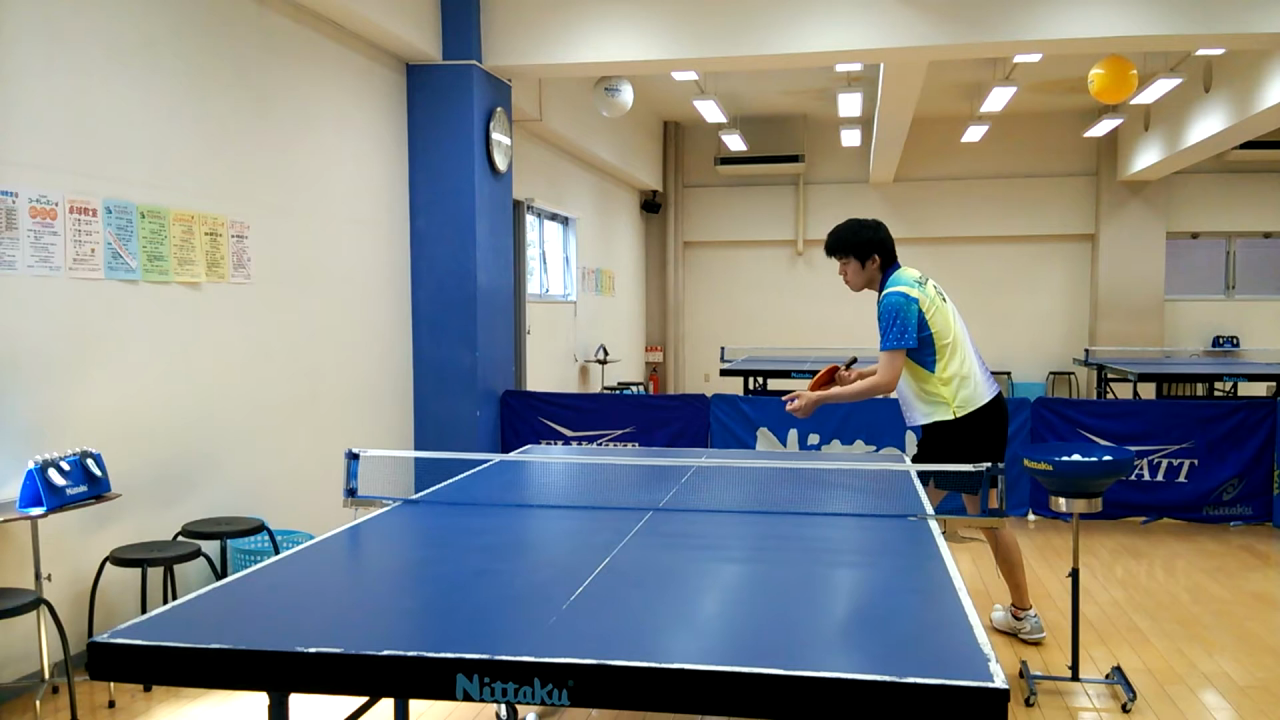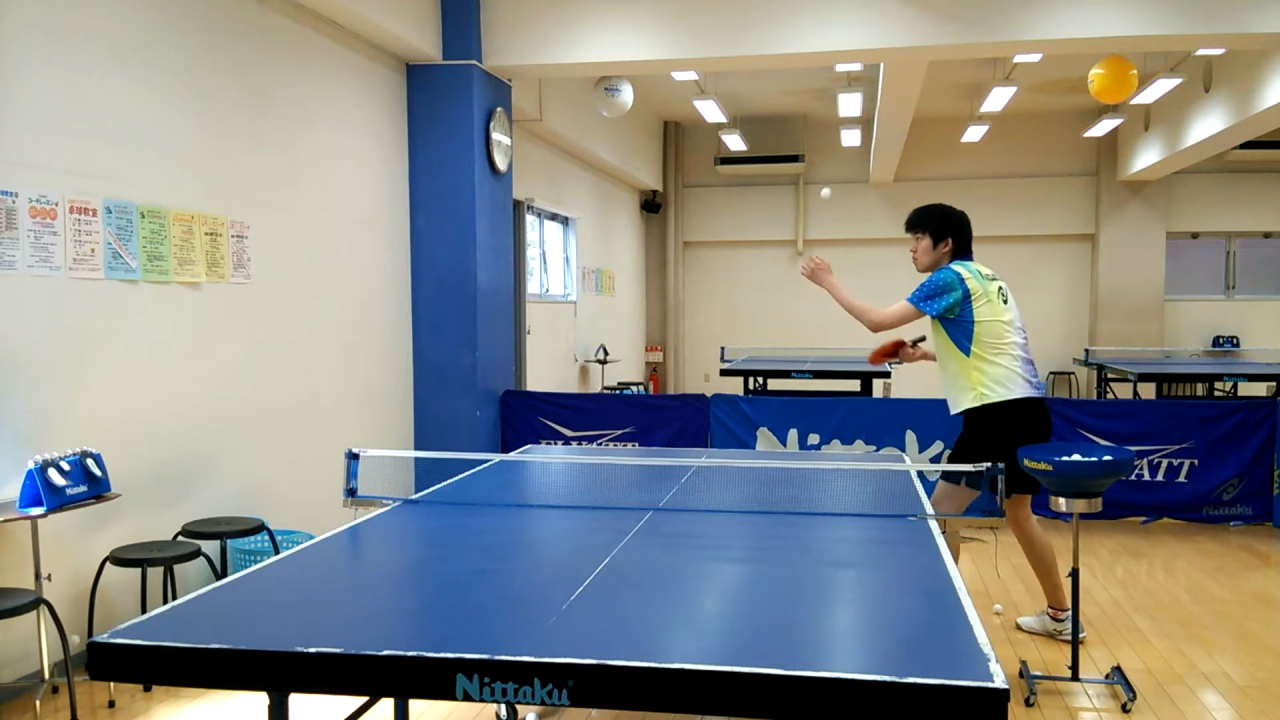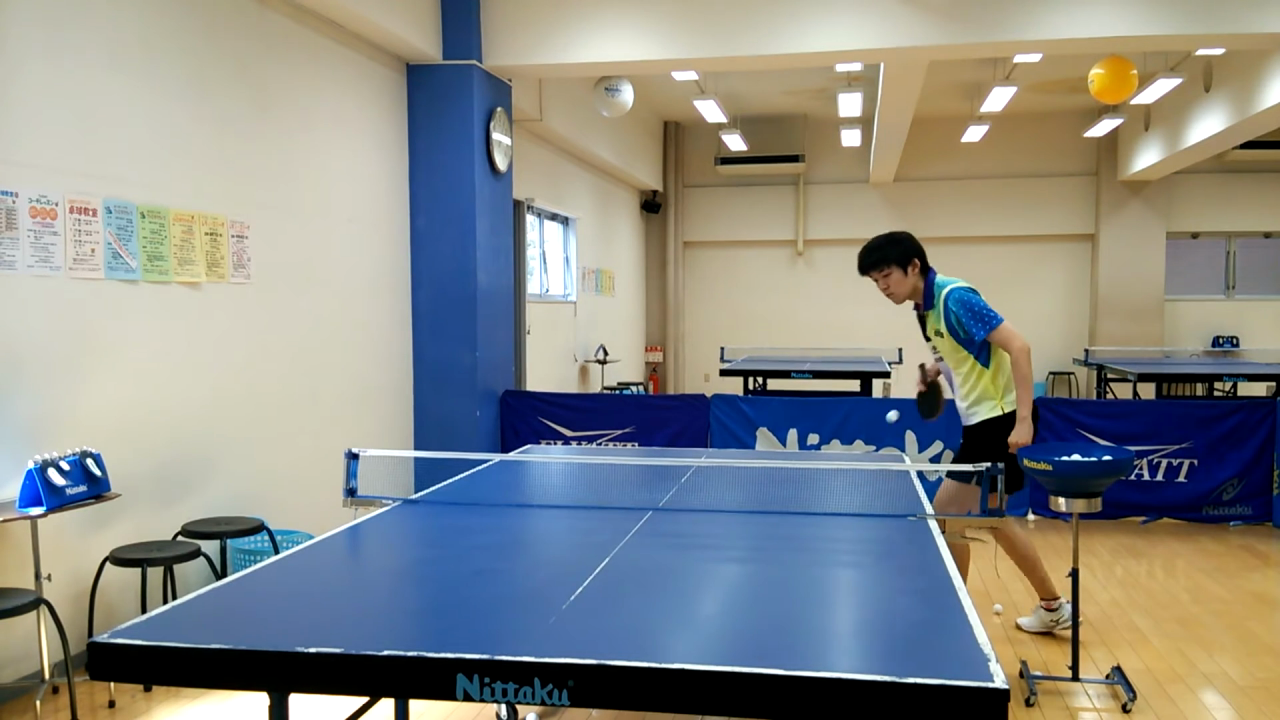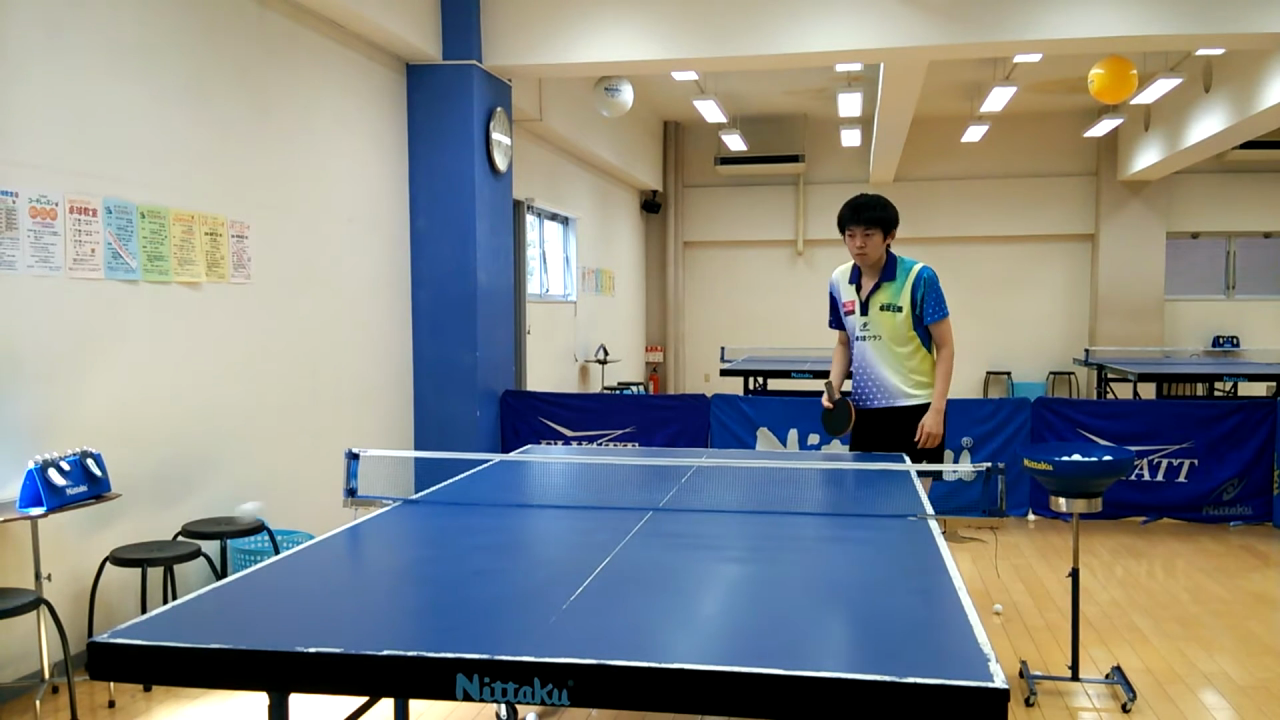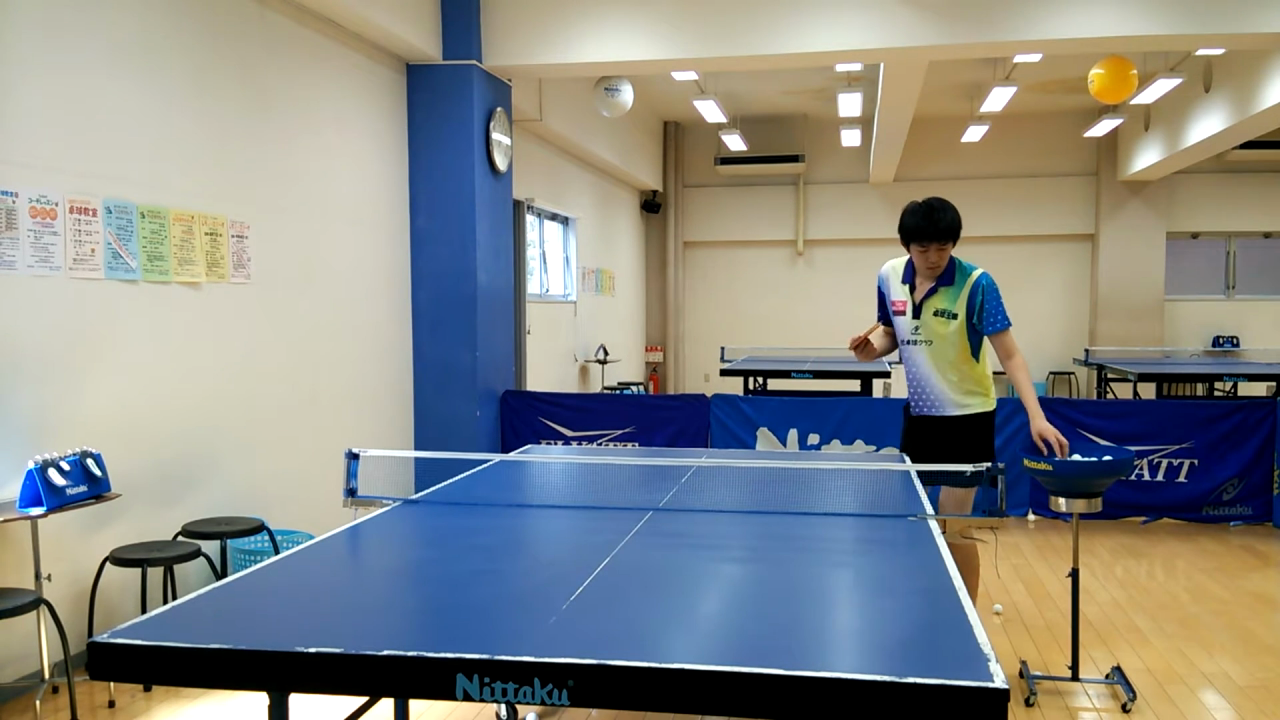
dt=0.7s
person 1, frame 1
left shoulder: (896, 299)
right shoulder: (912, 280)
left elbow: (887, 382)
left wrist: (821, 398)
right wrist: (859, 374)
left hip: (959, 421)
right hip: (984, 409)
right knee: (986, 512)
right ankle: (1023, 614)
person 1, frame 2
left shoulder: (952, 278)
right shoulder: (985, 279)
left elbow: (879, 321)
left wrist: (829, 283)
right wrist: (927, 354)
left hip: (997, 415)
right hip: (1029, 410)
left knee: (941, 513)
right knee: (1020, 515)
right ankle: (1060, 615)
person 1, frame 3
left shoulder: (955, 297)
right shoulder: (925, 303)
left elbow: (1018, 346)
left wrist: (1024, 420)
right wrist: (932, 372)
left hip: (1000, 419)
right hip: (982, 421)
left knee: (943, 513)
right ankle: (1053, 604)
person 1, frame 4
left shoulder: (919, 278)
right shoulder: (839, 282)
left elbow: (945, 347)
left wrist: (937, 409)
right wrist: (834, 388)
left hip: (915, 410)
right hip: (866, 412)
person 1, frame 5
left shoulder: (977, 284)
right shoulder: (889, 277)
left elbow: (1009, 355)
left wrist: (1036, 416)
right wrist: (872, 349)
left hip: (966, 417)
right hip: (917, 415)
